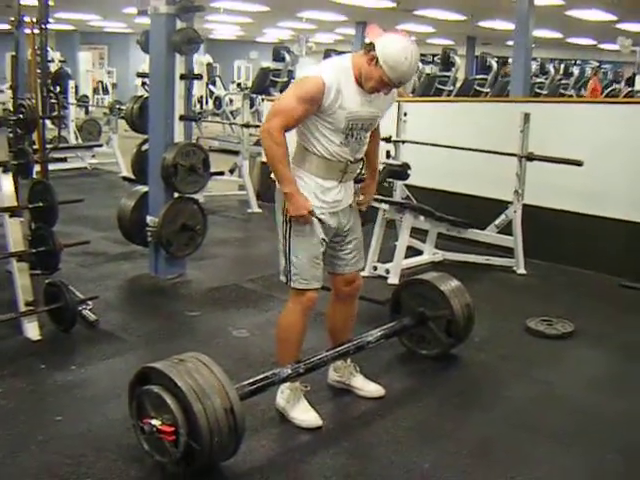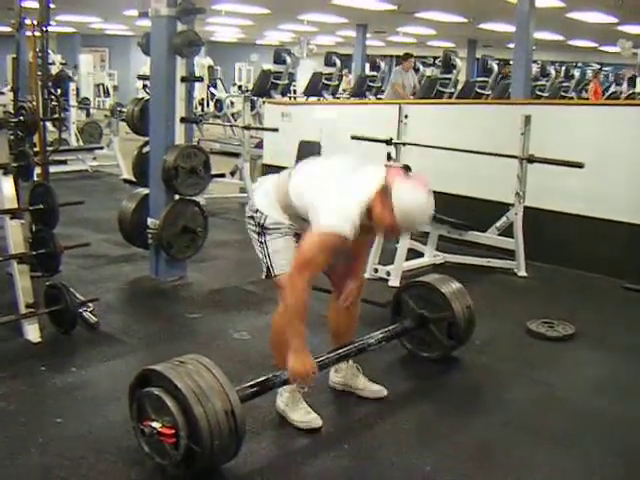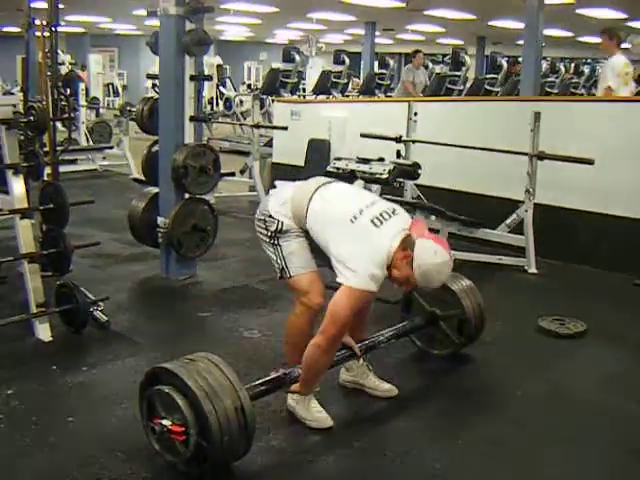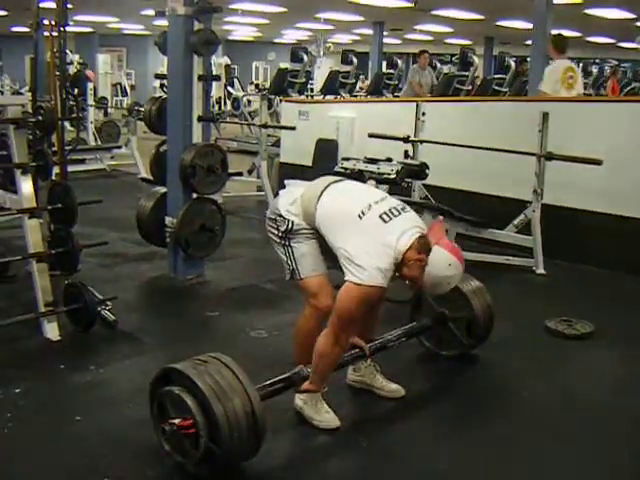
dt=0.5s
person 1, frame 1
left shoulder: (383, 92)
right shoulder: (321, 82)
right elbow: (271, 129)
left wrist: (372, 179)
right wrist: (290, 191)
left hip: (344, 199)
right hip: (306, 199)
left knee: (349, 286)
right knee: (304, 296)
left ankle: (341, 368)
right ankle: (288, 389)
person 1, frame 2
left shoulder: (391, 185)
right shoulder: (339, 220)
left elbow: (365, 229)
right elbow: (298, 280)
left wrist: (356, 275)
right wrist: (298, 352)
left hip: (306, 208)
right hip: (270, 211)
left knee: (350, 286)
right knee: (291, 294)
left ankle: (344, 370)
right ankle: (288, 392)
person 1, frame 3
left shoulder: (408, 227)
right shoulder: (367, 269)
right elbow: (325, 340)
right wrist: (303, 389)
left hip: (317, 200)
right hip: (280, 213)
right knee: (312, 299)
left ankle: (355, 368)
right ankle: (298, 394)
person 1, frame 4
left shoulder: (419, 233)
right shoulder: (374, 270)
right elbow: (336, 335)
right wrist: (314, 388)
right hip: (292, 213)
right knee: (321, 302)
left ankle: (362, 368)
right ankle: (307, 394)
